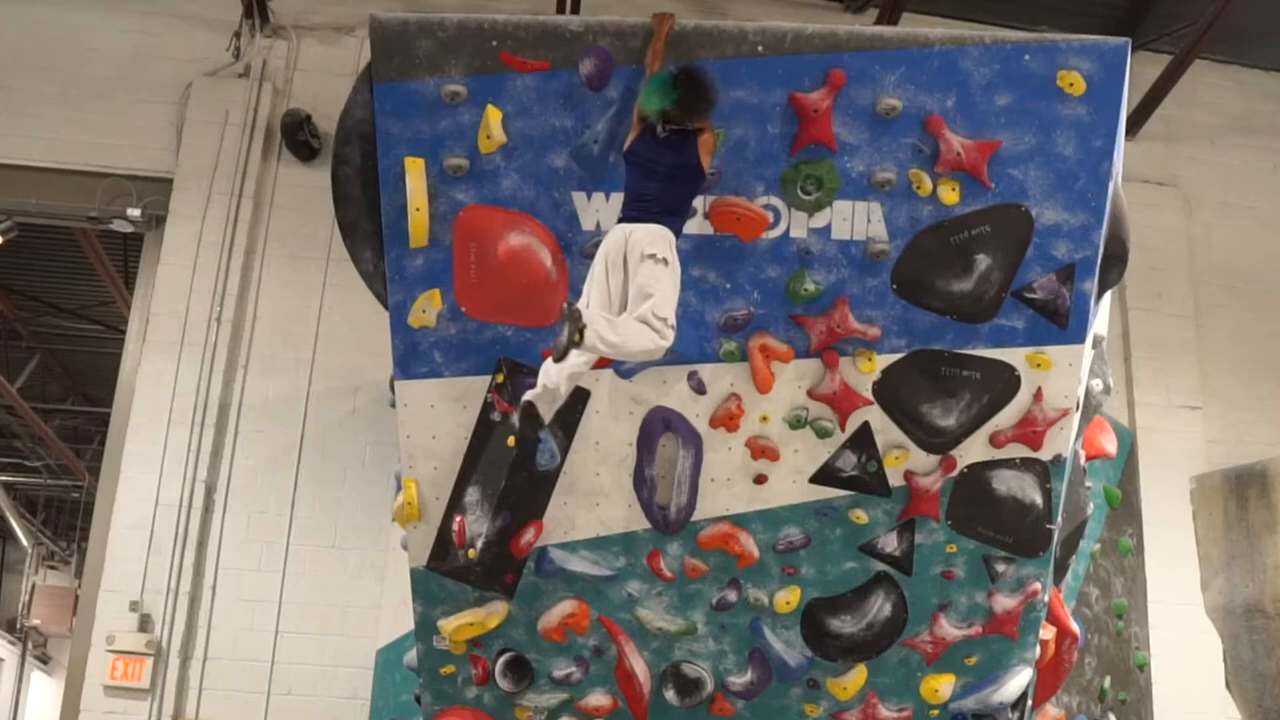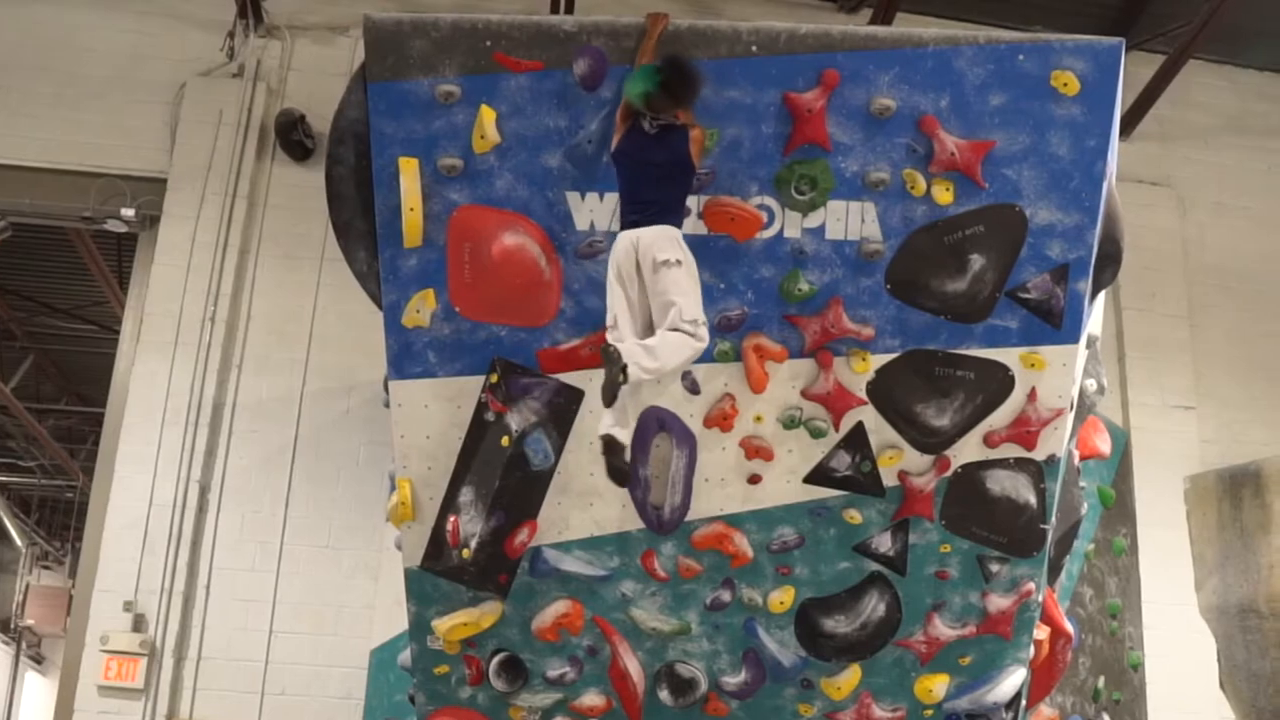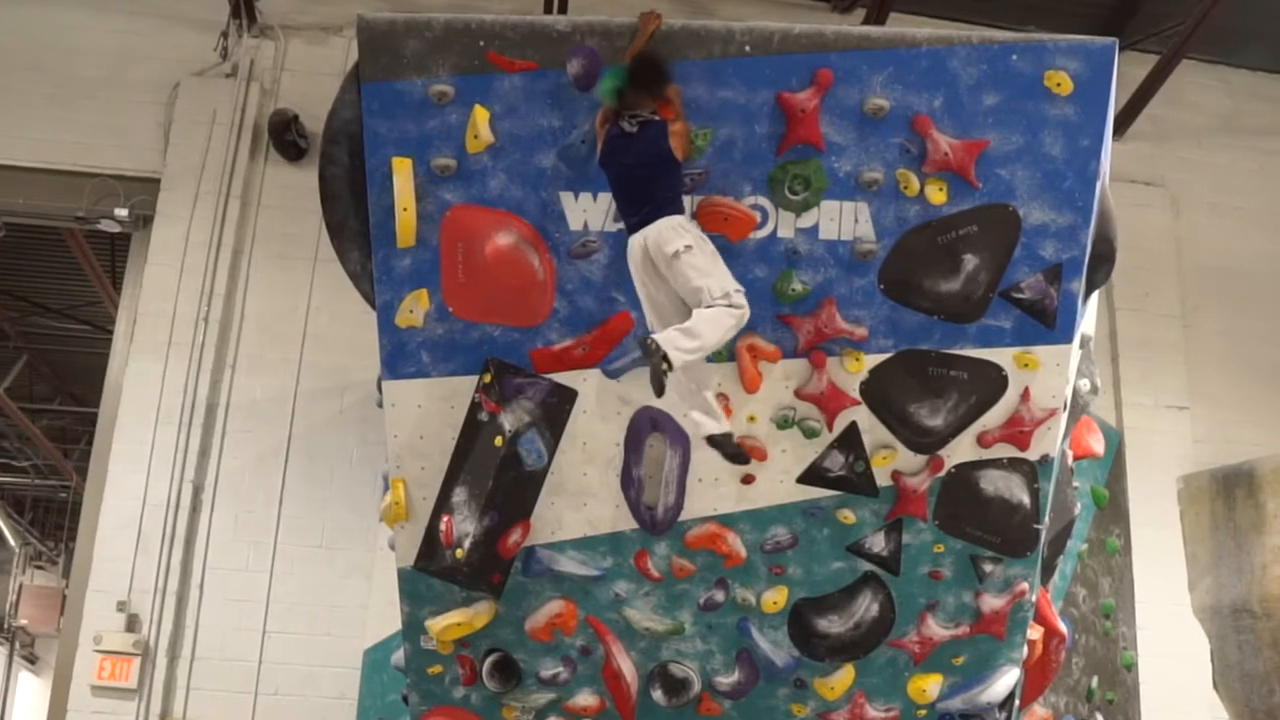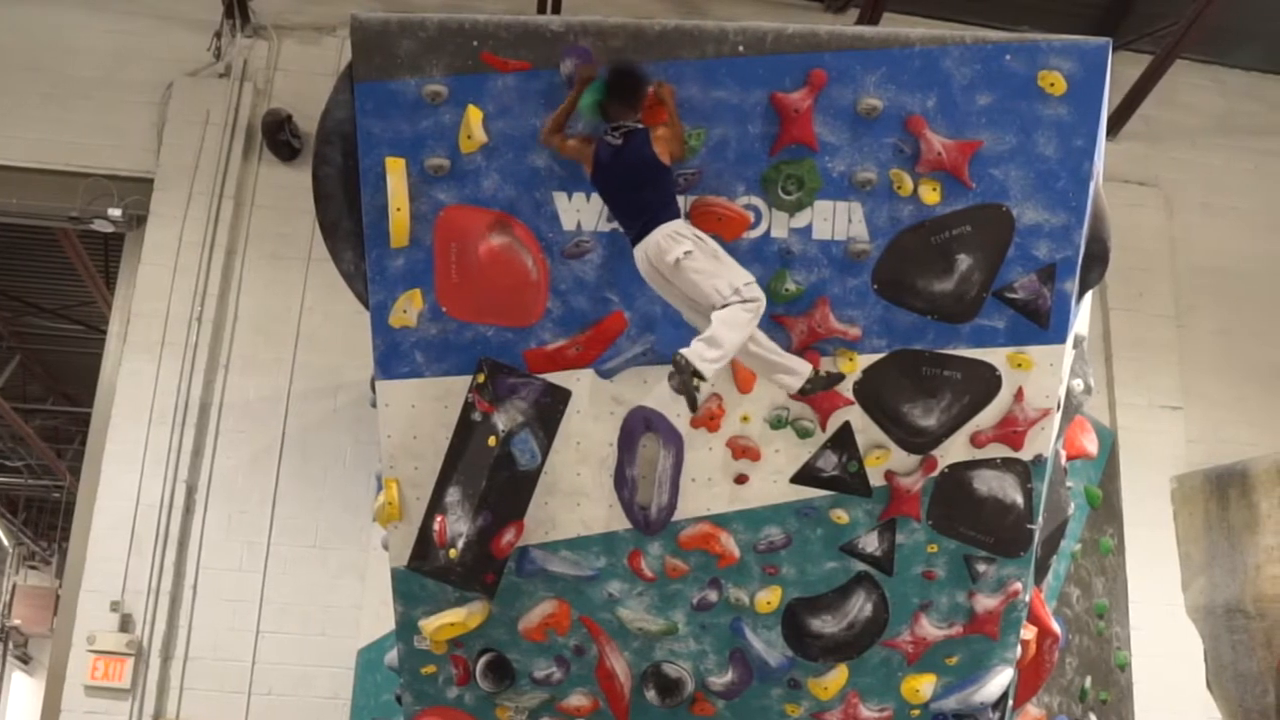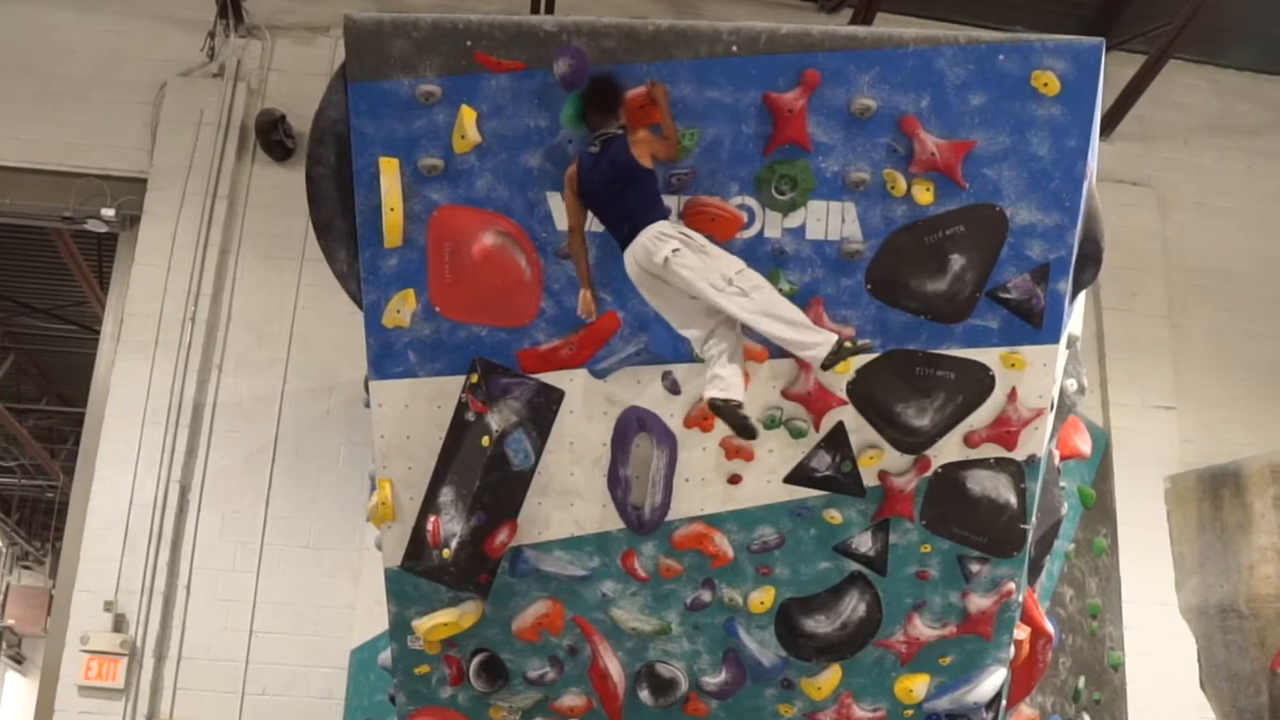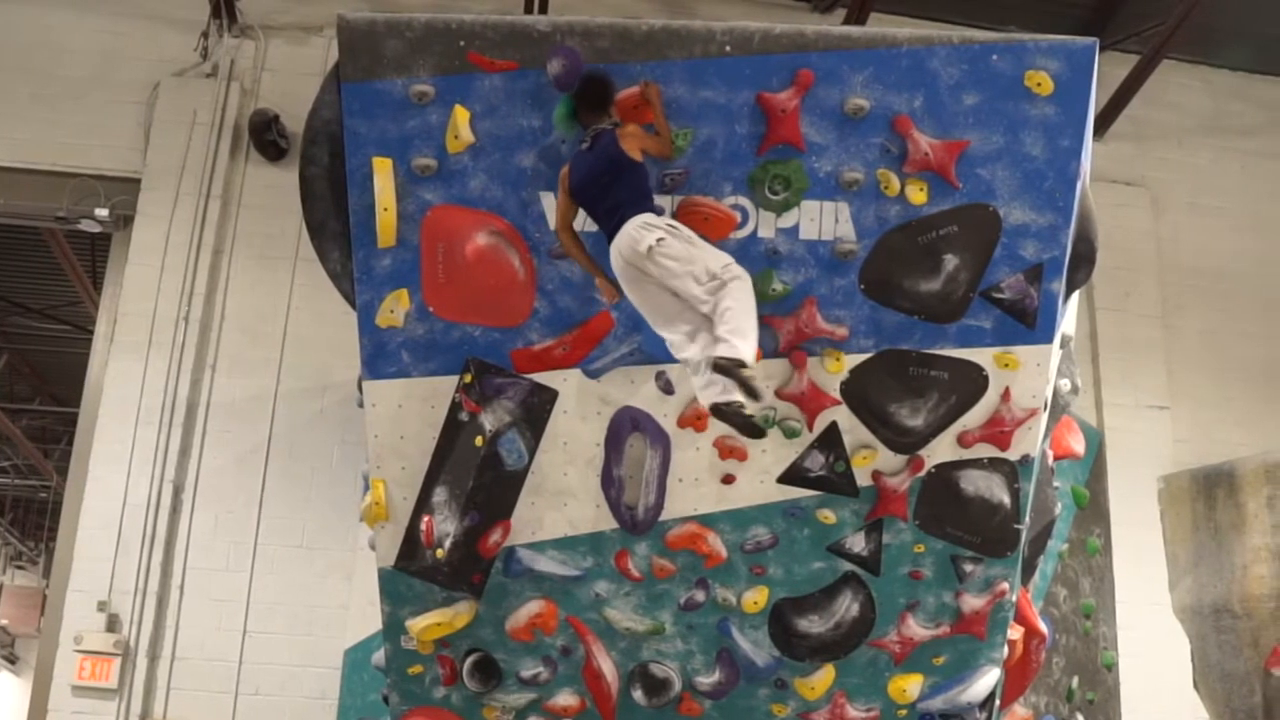
dt=0.4s
person 1, frame 1
left shoulder: (640, 130)
right shoulder: (703, 141)
left elbow: (649, 78)
left wrist: (659, 34)
right wrist: (696, 109)
left hip: (618, 235)
right hip: (656, 238)
left knee: (593, 329)
right knee: (654, 333)
left ankle: (540, 398)
right ankle: (584, 326)
person 1, frame 2
left shoulder: (623, 128)
right shoulder: (692, 137)
left elbow: (634, 81)
left wrist: (651, 35)
right wrist: (681, 111)
left hip: (624, 243)
right hip: (661, 239)
left knee: (628, 342)
right knee: (689, 334)
left ankle: (614, 432)
right ankle: (626, 358)
person 1, frame 3
left shoulder: (605, 131)
right shoulder: (673, 131)
left elbow: (615, 83)
left wrist: (641, 37)
right wrist: (676, 107)
left hip: (636, 243)
right hip: (671, 231)
left knee: (680, 337)
right knee: (730, 307)
left ankle: (714, 427)
right ankle: (664, 350)
person 1, frame 4
left shoulder: (589, 151)
right shoulder: (658, 137)
left elbow: (548, 135)
right elbow: (680, 152)
left wrist: (578, 90)
right wrist: (670, 106)
left hip: (645, 255)
right hip: (673, 236)
left knee: (723, 324)
right knee: (745, 301)
left ankle: (800, 376)
right ankle: (695, 362)
person 1, frame 5
left shoulder: (575, 172)
right shoulder: (636, 140)
left elbow: (575, 231)
right elbow: (672, 150)
left wrist: (585, 287)
right wrist: (662, 105)
left hip: (634, 260)
right hip: (659, 239)
left knee: (717, 321)
right knee: (744, 286)
left ankle: (723, 393)
right ankle: (823, 346)
person 1, frame 6
left shoulder: (570, 171)
right shoulder: (627, 134)
left elbow: (563, 231)
right elbow: (666, 149)
left wrist: (598, 276)
right wrist: (656, 106)
left hip: (619, 251)
right hip: (646, 230)
left knee: (690, 329)
right knee: (731, 280)
left ankle: (724, 399)
right ankle: (733, 355)
